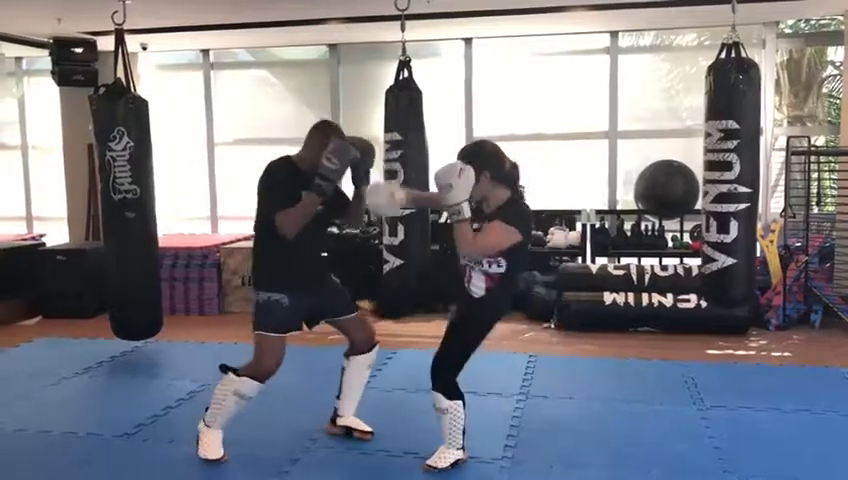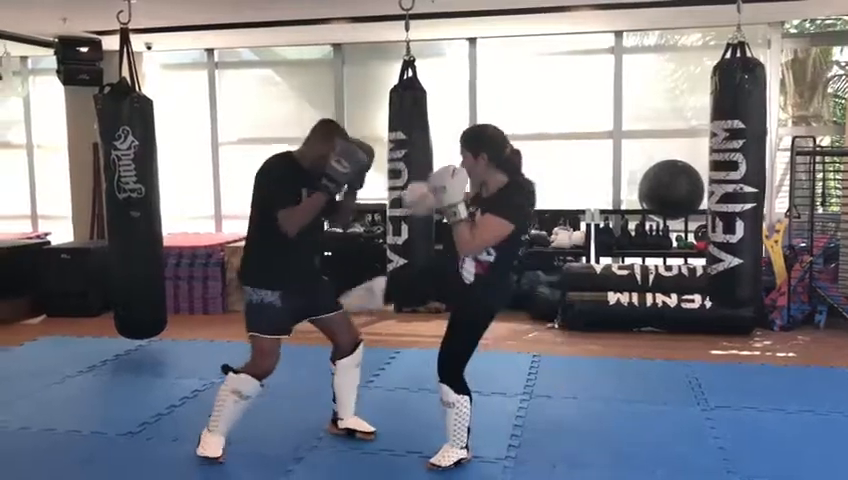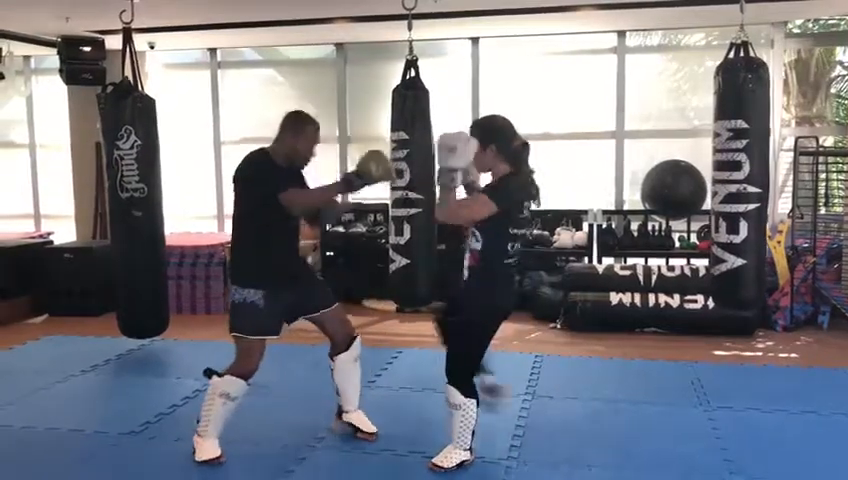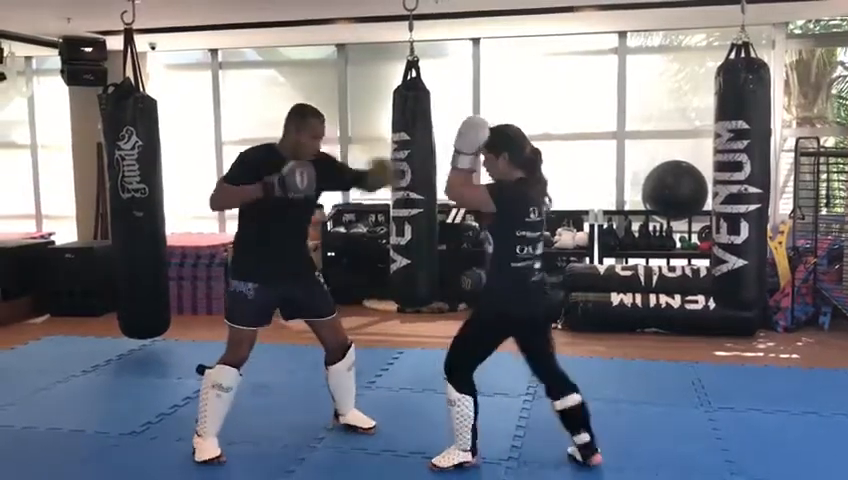
dt=0.2s
person 1, frame 1
left shoulder: (322, 176)
right shoulder: (278, 174)
left elbow: (353, 219)
right elbow: (287, 228)
left wrist: (361, 183)
right wrist: (322, 185)
left hip: (316, 277)
right hip: (278, 284)
left knee: (365, 339)
right knee: (266, 364)
left ankle: (342, 417)
right ankle: (210, 428)
person 1, frame 2
left shoulder: (317, 174)
right shoulder: (277, 170)
left elbow: (339, 218)
right elbow: (290, 225)
left wrist: (352, 185)
right wrist: (328, 186)
left hip: (305, 275)
right hip: (268, 280)
left knee: (349, 340)
right knee: (263, 363)
left ankle: (343, 418)
right ankle: (213, 432)
person 1, frame 3
left shoulder: (291, 169)
right shoulder: (256, 167)
left elbow: (310, 209)
right elbow: (298, 204)
right wrist: (352, 181)
left hip: (293, 271)
right hip: (256, 280)
left knee: (344, 334)
right knee: (247, 364)
left ankle: (350, 411)
right ankle: (206, 437)
person 1, frame 4
left shoulder: (320, 164)
right shoulder: (256, 159)
left elbow: (367, 182)
right elbow: (218, 201)
left wrist: (380, 172)
right wrist: (269, 187)
left hip: (298, 269)
right hip: (253, 274)
left knee: (337, 342)
right knee: (236, 355)
left ankle: (346, 411)
right ankle: (205, 436)
person 2, frame 1
left shoulder: (517, 216)
right shoulder: (479, 200)
left elbow: (469, 247)
right elbow: (438, 199)
left wrist: (459, 206)
right wrist: (406, 197)
left hip: (484, 303)
right hip: (466, 287)
left knee: (443, 374)
left ankle: (455, 448)
person 2, frame 2
left shoulder: (514, 202)
right shoulder: (487, 188)
left elbow: (468, 245)
left wrist: (454, 204)
right wrist: (437, 199)
left hip: (482, 294)
right hip: (462, 278)
left knee: (450, 366)
left ankle: (458, 446)
person 2, frame 3
left shoulder: (506, 190)
right shoulder: (509, 182)
left elbow: (447, 215)
right elbow: (475, 209)
left wrist: (450, 174)
right wrist: (463, 177)
left hip: (488, 294)
right hip: (483, 285)
left knee: (458, 368)
right knee: (447, 322)
left ankle: (461, 449)
person 2, frame 4
left shoulder: (510, 193)
right shoulder: (531, 189)
left elbow: (454, 192)
left wrist: (464, 152)
left hip: (503, 301)
right hip: (531, 299)
left knee: (457, 368)
right knee: (548, 369)
left ankle: (463, 450)
right ankle: (587, 448)
